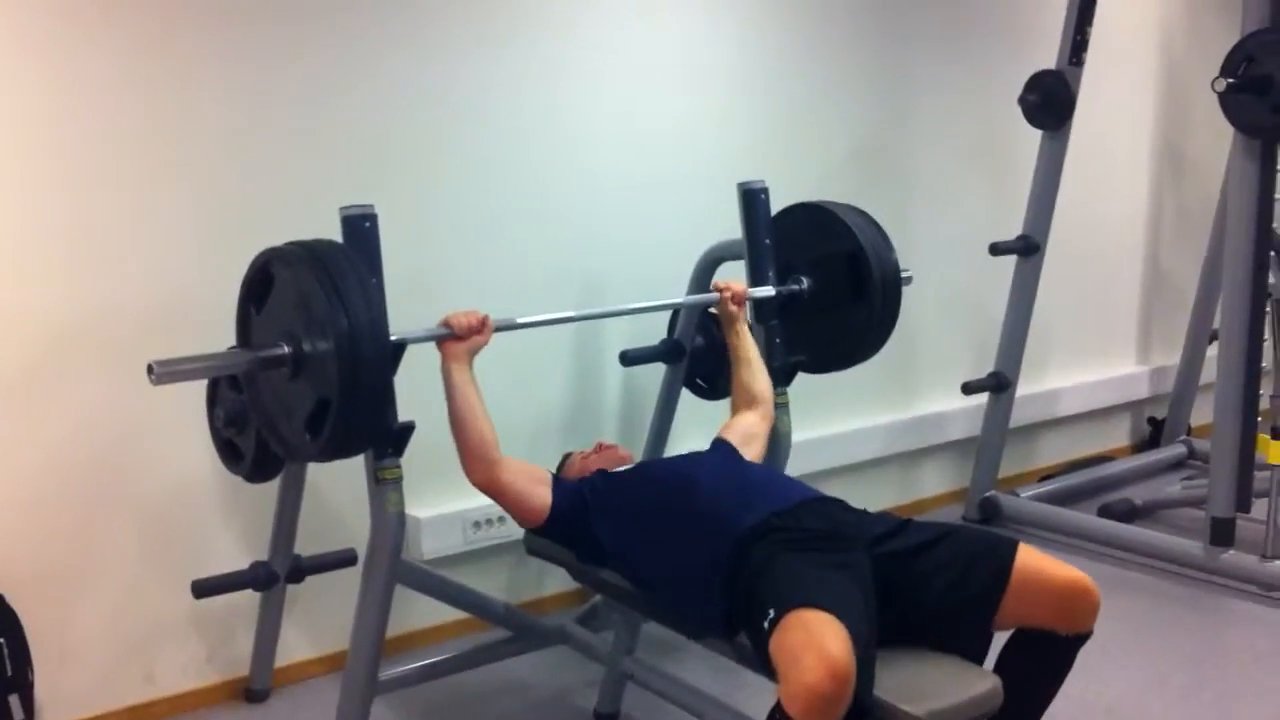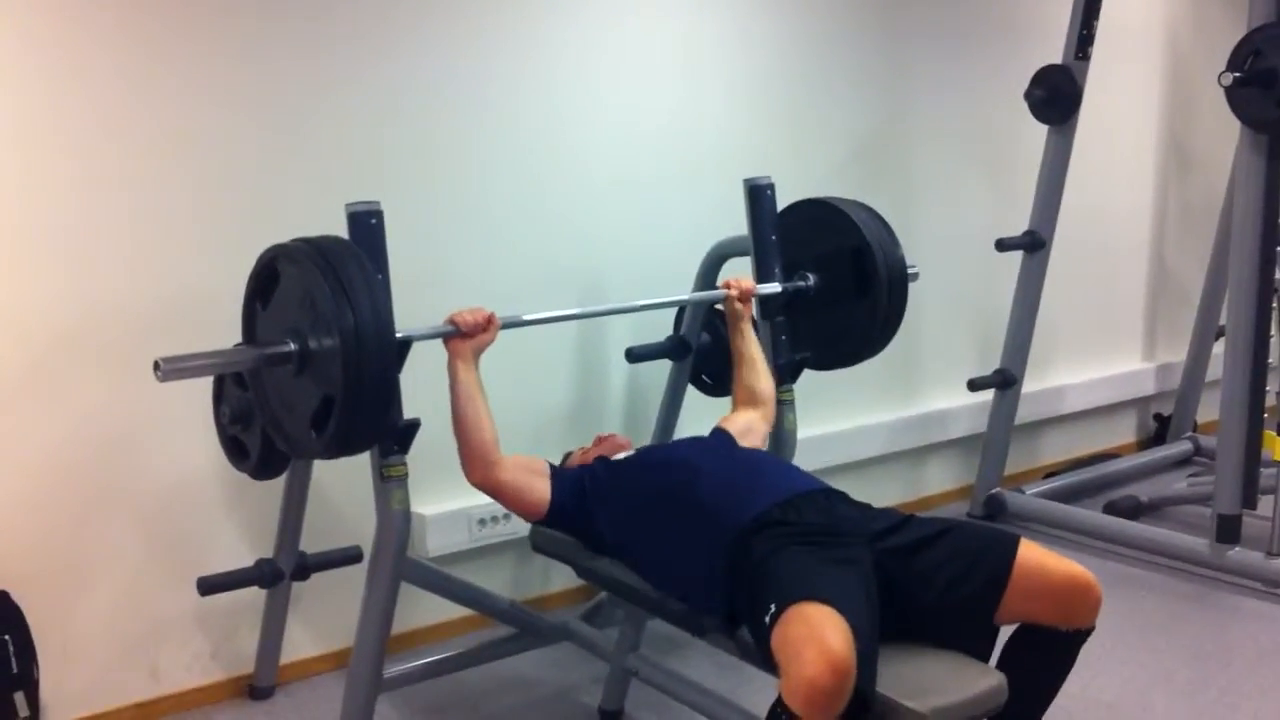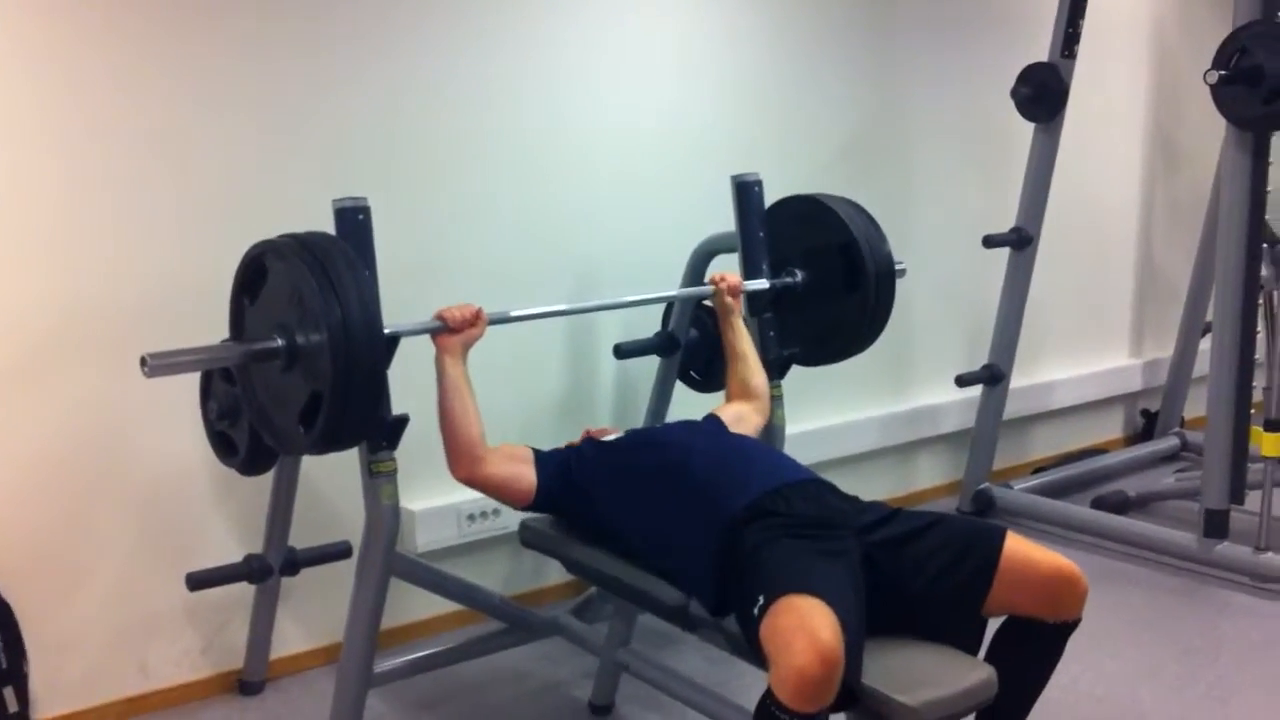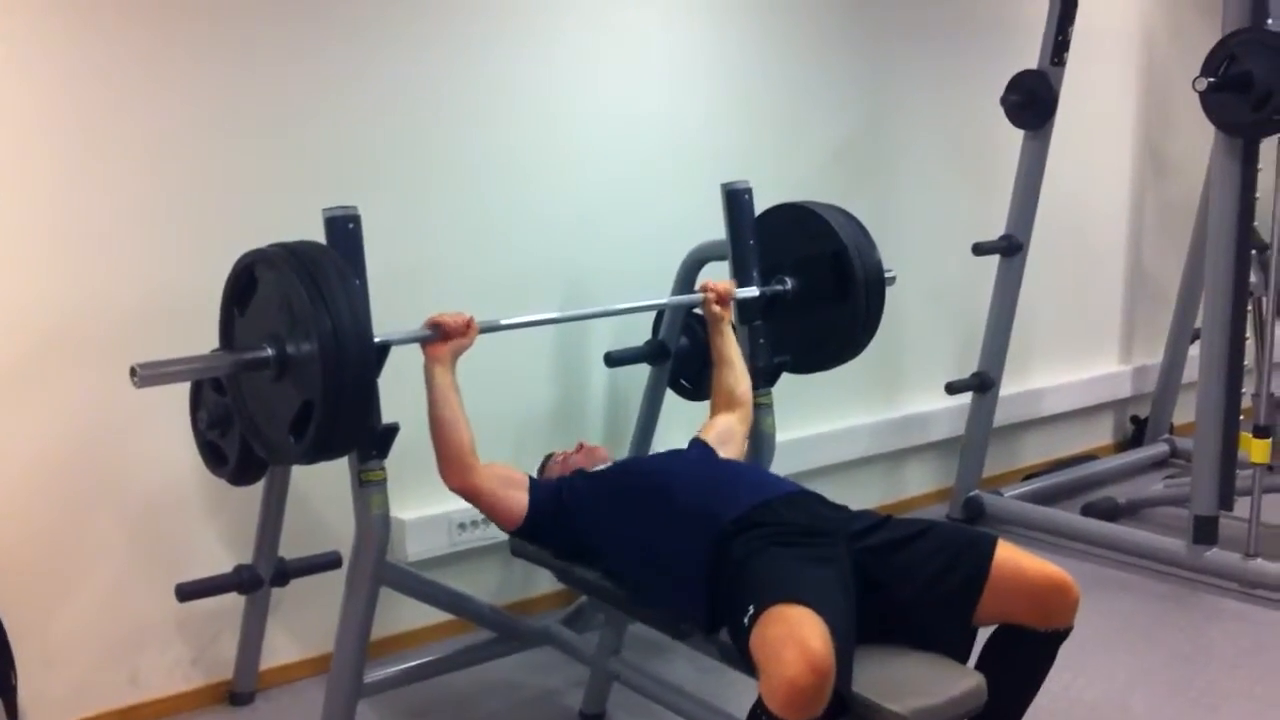
dt=0.3s
person 1, frame 1
left shoulder: (706, 463)
right shoulder: (583, 502)
left elbow: (756, 410)
right elbow: (489, 471)
left wrist: (735, 324)
right wrist: (457, 361)
left hip: (849, 528)
right hip: (765, 557)
left knee: (1073, 599)
person 1, frame 2
left shoulder: (698, 455)
right shoulder: (586, 491)
left elbow: (757, 408)
right elbow: (486, 469)
left wrist: (739, 321)
right wrist: (464, 359)
left hip: (848, 520)
right hip: (769, 549)
left knee: (1074, 594)
person 1, frame 3
left shoulder: (694, 440)
right shoulder: (574, 475)
left elbow: (752, 405)
right elbow: (473, 463)
left wrist: (731, 318)
right wrist: (452, 354)
left hip: (837, 511)
right hip: (759, 541)
left knee: (1060, 586)
right knee: (811, 665)
person 1, frame 4
left shoulder: (683, 463)
right shoulder: (564, 504)
left elbow: (734, 413)
right elbow: (464, 474)
left wrist: (719, 325)
right wrist: (441, 362)
left hip: (830, 524)
right hip: (749, 551)
left knee: (1051, 594)
